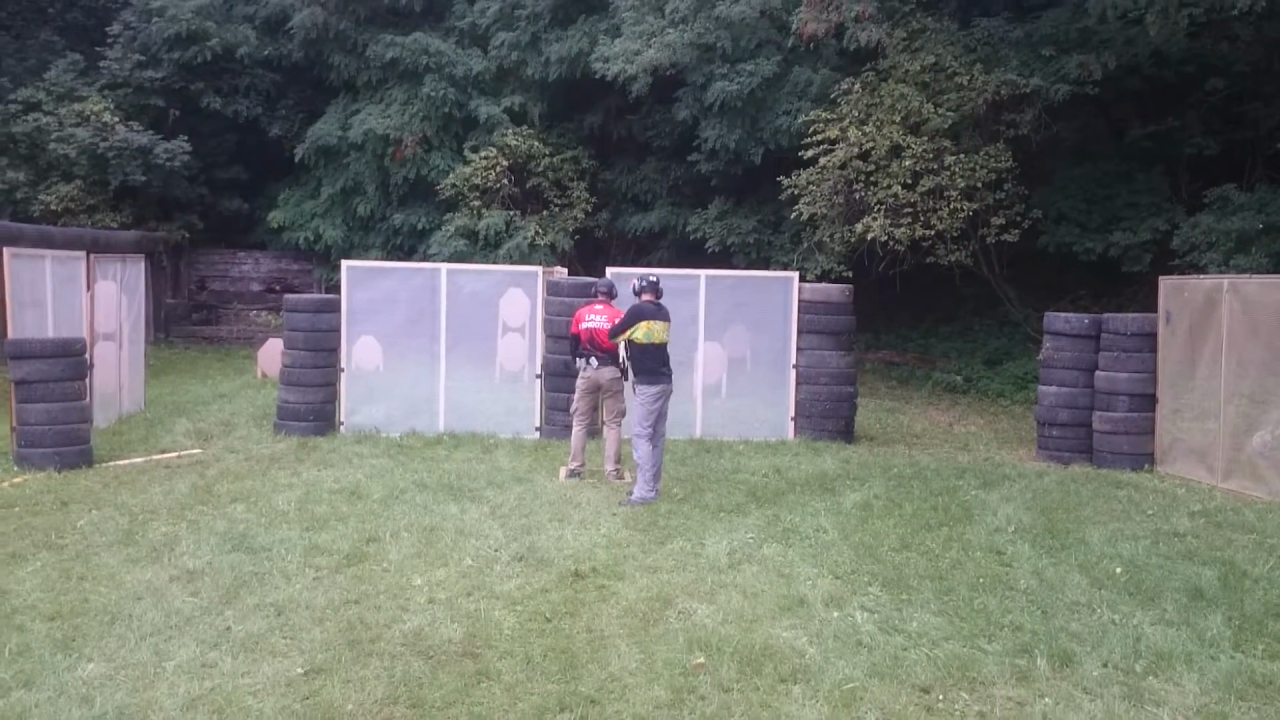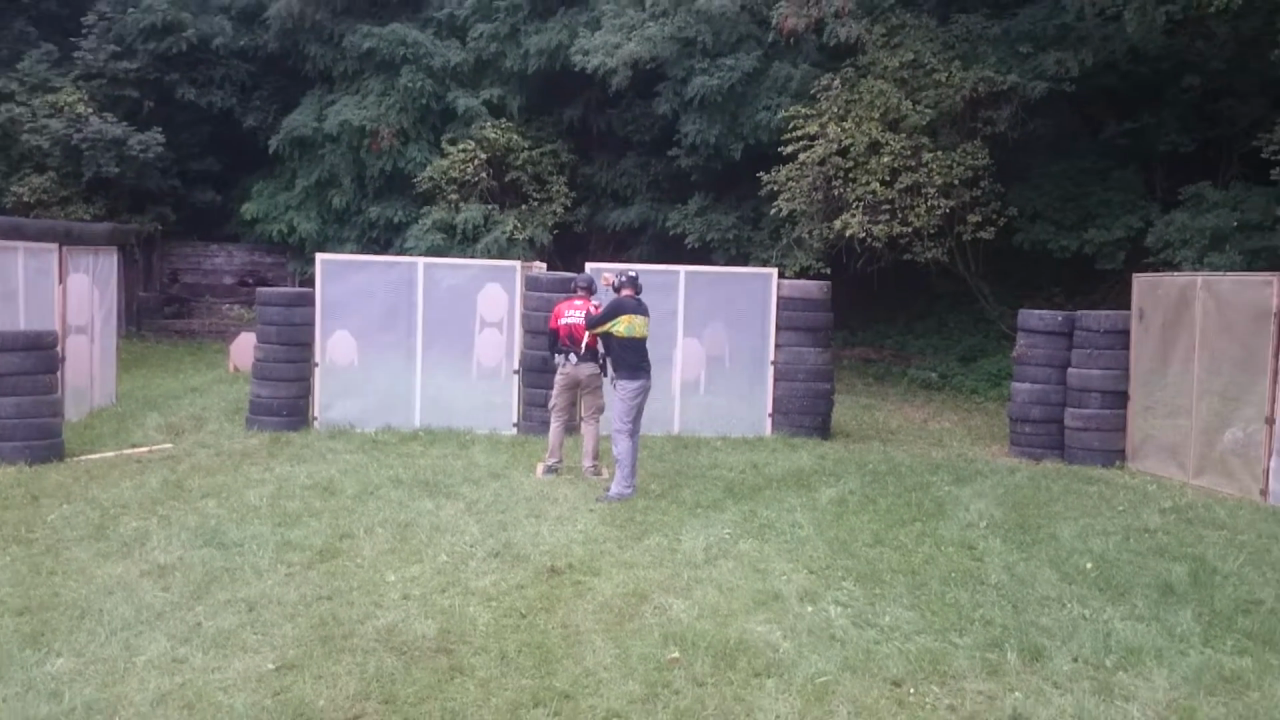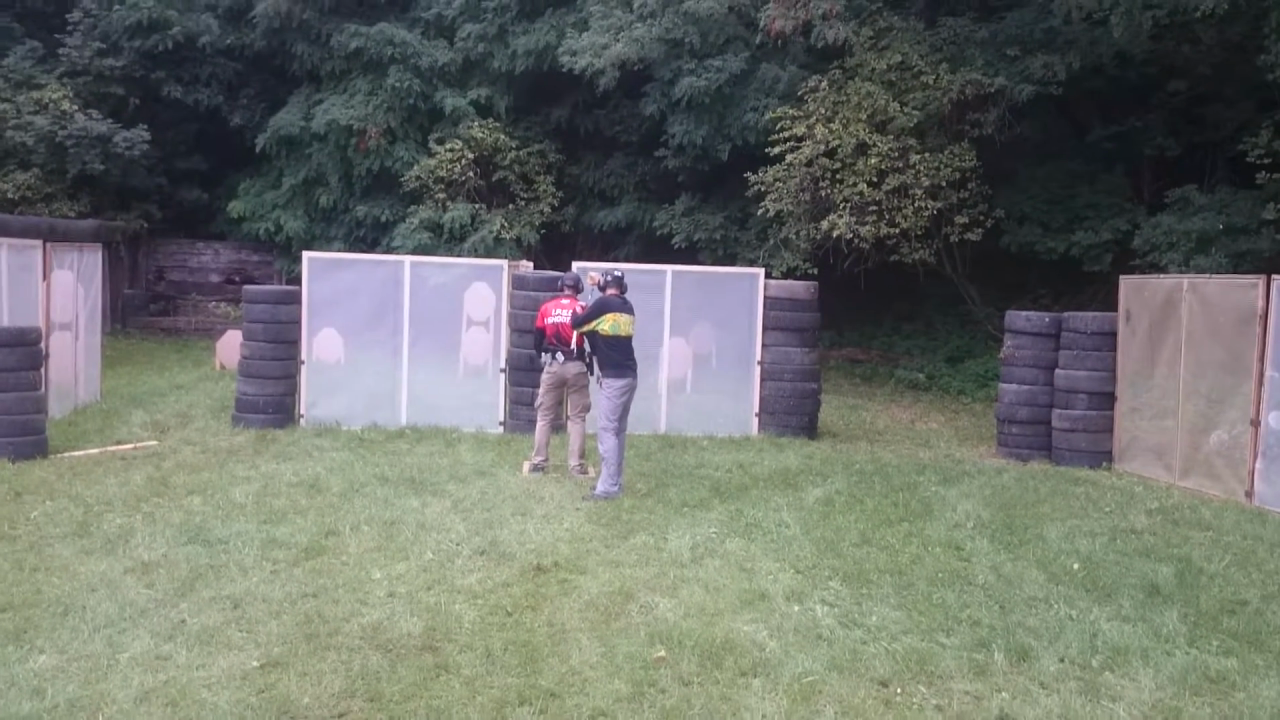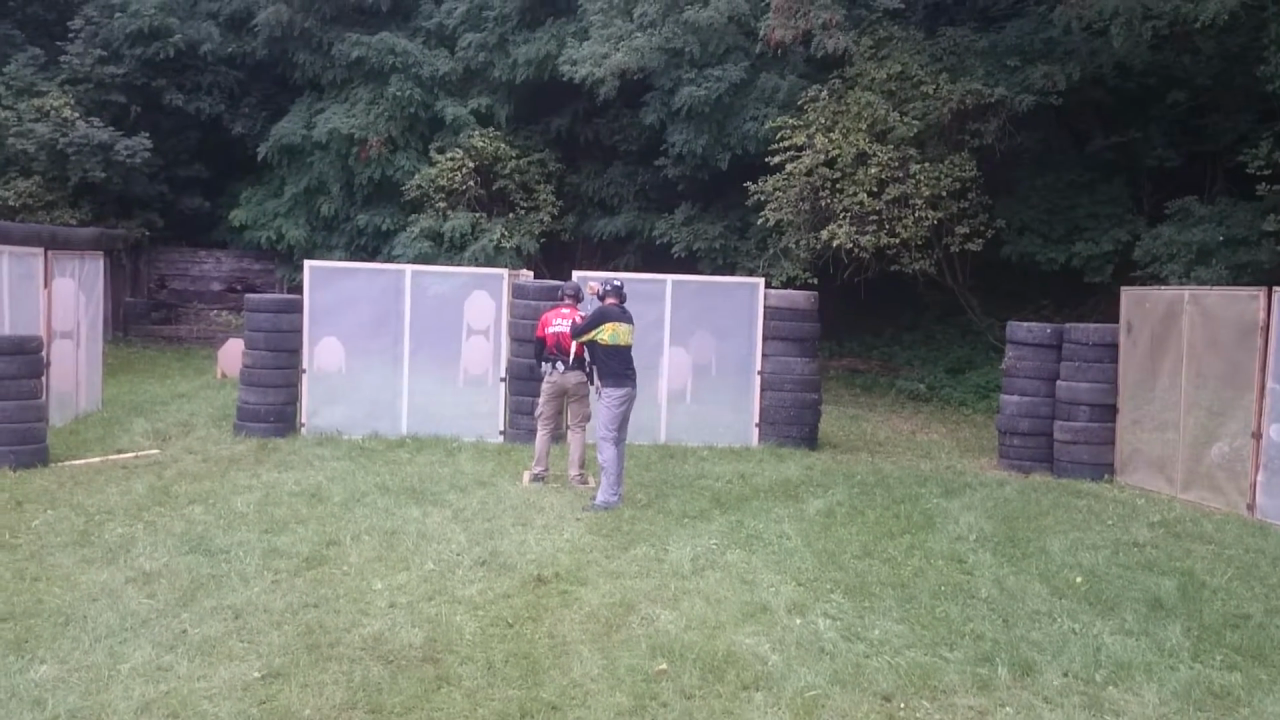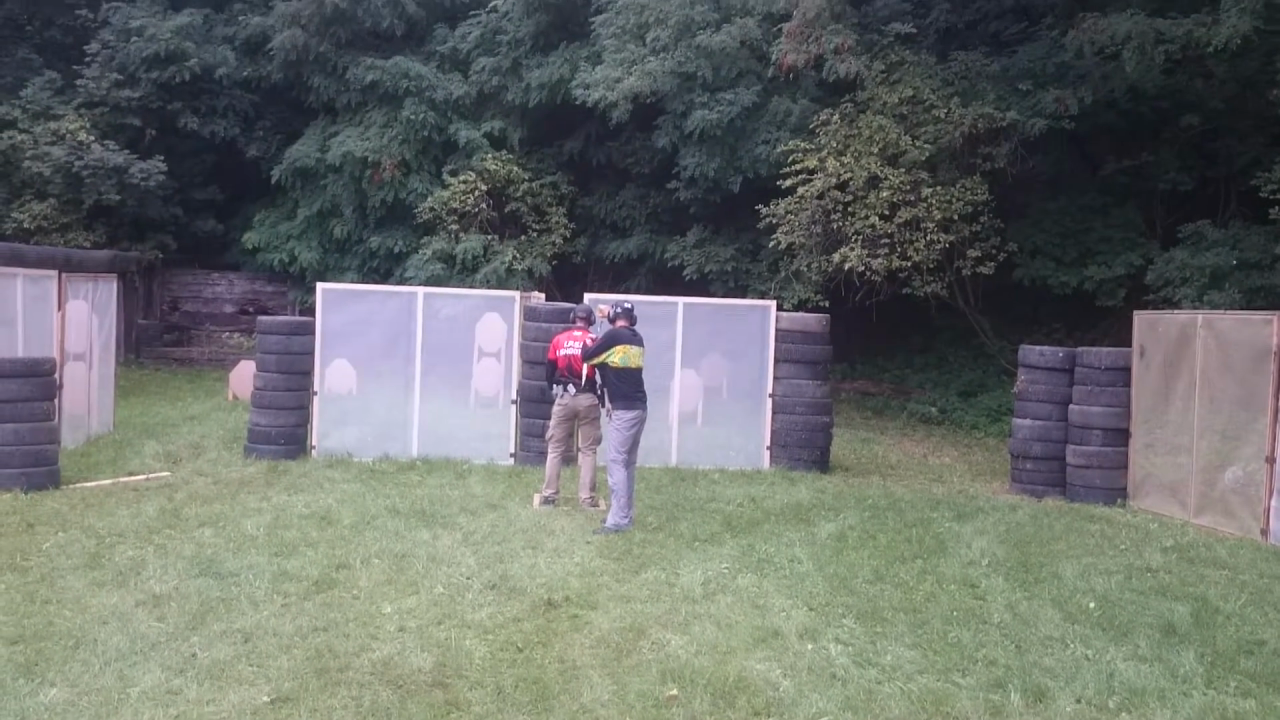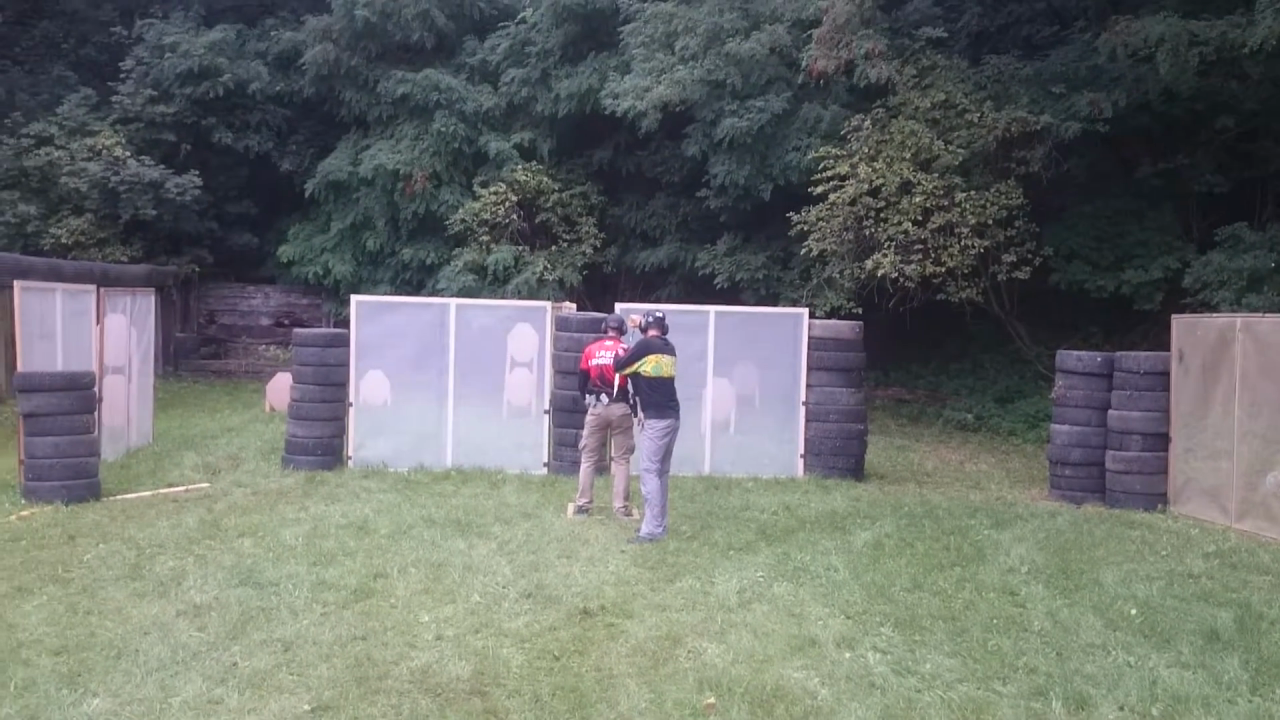
dt=0.5s
person 1, frame 1
left shoulder: (638, 310)
right shoulder: (663, 312)
left elbow: (613, 335)
left wrist: (619, 322)
left hip: (648, 383)
right hip: (664, 381)
left knee: (641, 436)
right knee: (657, 436)
left ankle: (644, 493)
right ankle: (651, 487)
person 1, frame 2
left shoulder: (619, 304)
right shoulder: (642, 307)
left elbow: (590, 325)
right wrist: (615, 283)
left hip: (628, 379)
right hip: (642, 377)
left knee: (621, 432)
right knee: (632, 432)
left ankle: (621, 489)
right ankle: (627, 483)
person 1, frame 3
left shoulder: (604, 303)
right shoulder: (627, 306)
left elbow: (576, 324)
left wrist: (580, 310)
right wrist: (598, 298)
left hip: (614, 377)
right hip: (628, 375)
left knee: (607, 430)
right knee: (618, 430)
left ankle: (607, 488)
right ankle: (614, 482)
person 1, frame 4
left shoulder: (603, 312)
right shoulder: (626, 316)
left elbow: (575, 334)
left wrist: (580, 321)
left hip: (613, 386)
right hip: (628, 385)
left knee: (606, 439)
right knee: (617, 440)
left ankle: (607, 498)
right ankle: (614, 492)
person 1, frame 5
left shoulder: (614, 335)
right shoulder: (637, 338)
left elbow: (586, 357)
left wrist: (592, 343)
left hip: (624, 409)
right hip: (638, 407)
left knee: (616, 462)
right knee: (628, 463)
left ankle: (618, 521)
right ankle: (624, 515)
person 1, frame 6
left shoulder: (646, 345)
right shoulder: (669, 348)
left elbow: (618, 367)
left wrist: (623, 353)
left hip: (657, 418)
right hip: (671, 416)
left knee: (650, 471)
right knee: (661, 472)
left ankle: (652, 530)
right ankle: (659, 524)
person 2, frame 1
left shoulder: (580, 314)
right shoulder: (617, 315)
left elbow: (573, 343)
right wrist: (624, 365)
left hip: (587, 371)
right hip: (611, 371)
left knee: (580, 421)
right knee: (613, 423)
left ankle: (574, 468)
right ankle: (613, 470)
person 2, frame 2
left shoulder: (560, 309)
right shoulder: (596, 310)
left elbow: (552, 339)
right wrist: (604, 361)
left hip: (566, 366)
right hip: (590, 367)
left knee: (558, 417)
right knee: (591, 419)
left ankle: (552, 464)
right ankle: (590, 466)
person 2, frame 3
left shoulder: (546, 308)
right shoulder: (582, 309)
left elbow: (538, 338)
left hip: (553, 366)
right hip: (576, 366)
left knee: (544, 416)
right knee: (577, 418)
left ankle: (538, 463)
right ankle: (577, 465)
person 2, frame 4
left shoulder: (547, 317)
right shoulder: (582, 319)
left elbow: (538, 348)
left hip: (553, 375)
right hip: (577, 376)
left knee: (545, 426)
right knee: (577, 427)
left ankle: (538, 472)
right ankle: (577, 475)
person 2, frame 5
left shoulder: (558, 340)
right shoulder: (594, 341)
left elbow: (549, 370)
left hip: (564, 397)
right hip: (588, 399)
left knee: (555, 448)
right knee: (588, 450)
left ankle: (549, 495)
right ankle: (587, 498)
person 2, frame 6
left shoulder: (590, 350)
right shoulder: (626, 350)
left elbow: (582, 381)
left hip: (596, 407)
right hip: (620, 408)
left knee: (589, 458)
right knee: (621, 459)
left ankle: (582, 504)
right ankle: (621, 506)
